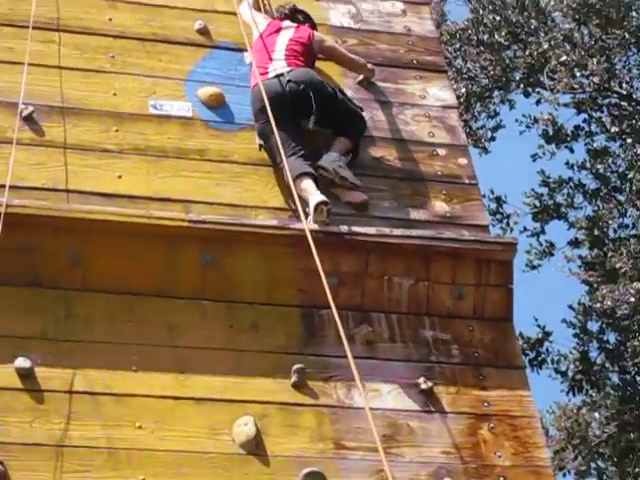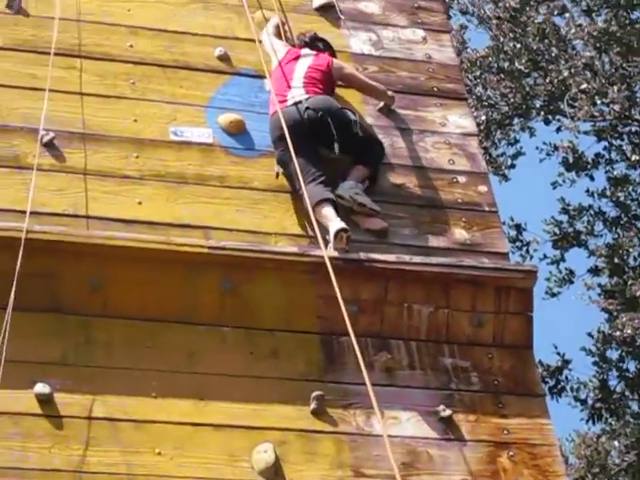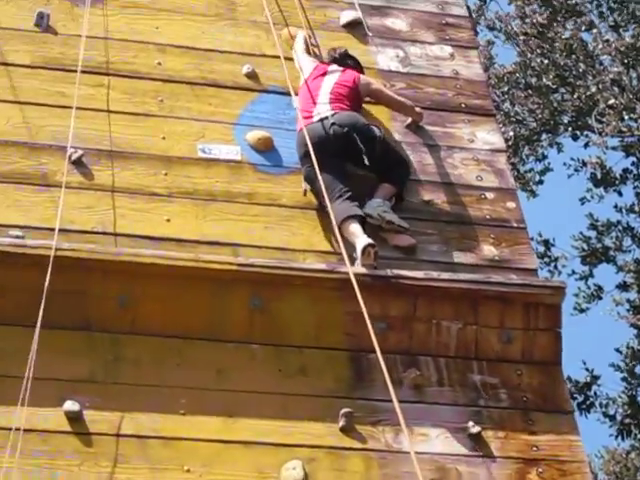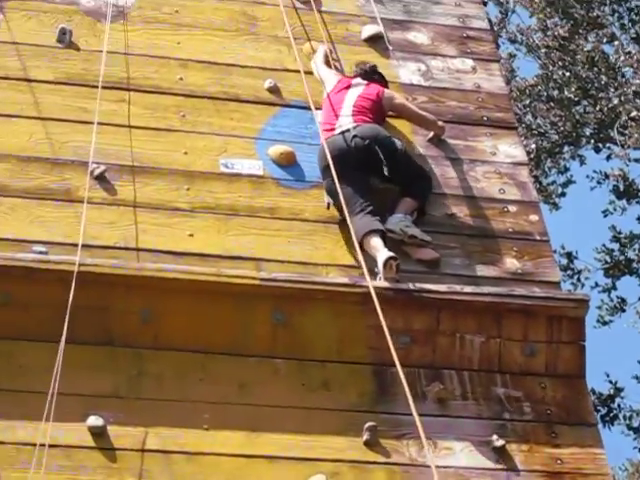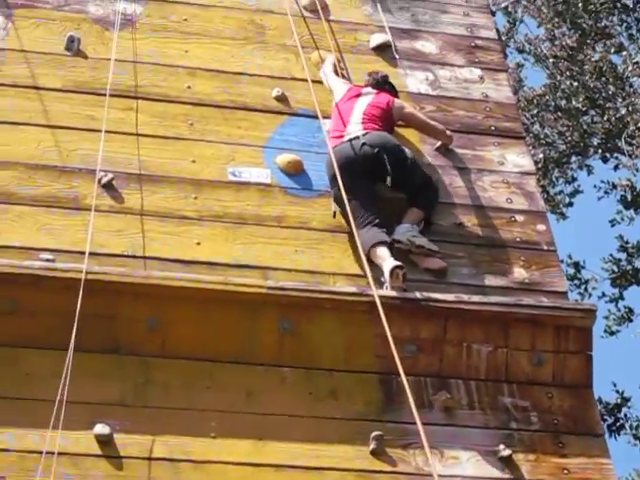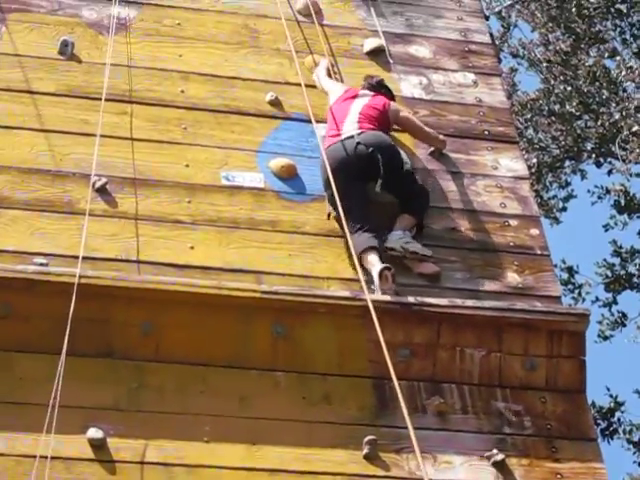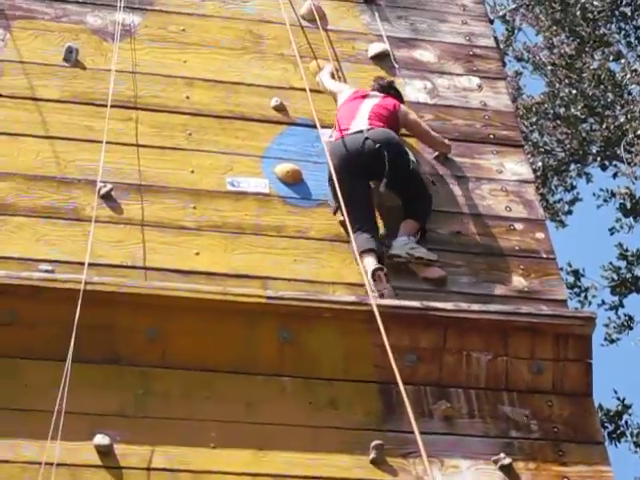
dt=0.1s
person 1, frame 1
left shoulder: (263, 24)
right shoulder: (313, 36)
right elbow: (359, 66)
right wrist: (367, 70)
left hip: (264, 92)
right hip: (301, 80)
left knee: (291, 154)
right knee: (354, 122)
left ankle: (314, 196)
right ankle: (333, 157)
person 1, frame 2
left shoulder: (282, 51)
right shoulder: (333, 63)
left elbow: (267, 35)
right elbow: (378, 92)
left wrist: (274, 21)
right wrist: (388, 98)
left hip: (282, 119)
right hip: (320, 108)
left knee: (311, 181)
right knee: (373, 149)
left ankle: (333, 222)
right ankle: (351, 184)
person 1, frame 3
left shoulder: (310, 67)
right shoulder: (360, 79)
left elbow: (299, 50)
right elbow: (406, 107)
left wrist: (302, 35)
right wrist: (416, 114)
left hip: (309, 136)
right hip: (346, 124)
left knee: (338, 196)
right knee: (398, 167)
left ankle: (360, 239)
right ankle: (378, 202)
person 1, frame 4
left shoulder: (335, 80)
right shoulder: (384, 94)
left elbow: (318, 64)
right elbow: (431, 123)
left wrist: (322, 50)
right wrist: (438, 128)
left hip: (332, 148)
right hip: (368, 137)
left knee: (360, 210)
right knee: (420, 179)
left ankle: (381, 253)
right ankle: (400, 217)
person 1, frame 5
left shoulder: (344, 89)
right shoulder: (394, 103)
left elbow: (326, 73)
right elbow: (439, 133)
left wrist: (330, 60)
right wrist: (446, 138)
left hip: (340, 156)
right hip: (377, 145)
left knee: (366, 221)
right knee: (426, 189)
left ankle: (387, 261)
right ankle: (407, 227)
person 1, frame 6
left shoulder: (339, 91)
right shoulder: (390, 105)
left elbow: (319, 76)
right elbow: (437, 141)
left wrist: (324, 64)
right wrist: (440, 142)
left hip: (336, 153)
right hip: (373, 145)
left knee: (360, 225)
right knee: (417, 195)
right ankle: (399, 234)
person 1, frame 7
left shoulder: (349, 92)
right shoulder: (399, 107)
left elbow: (323, 78)
right elbow: (442, 145)
left wrist: (328, 68)
right wrist: (444, 146)
left hip: (341, 150)
right hip: (380, 141)
left knee: (361, 224)
right knee: (419, 198)
right ankle: (404, 240)
